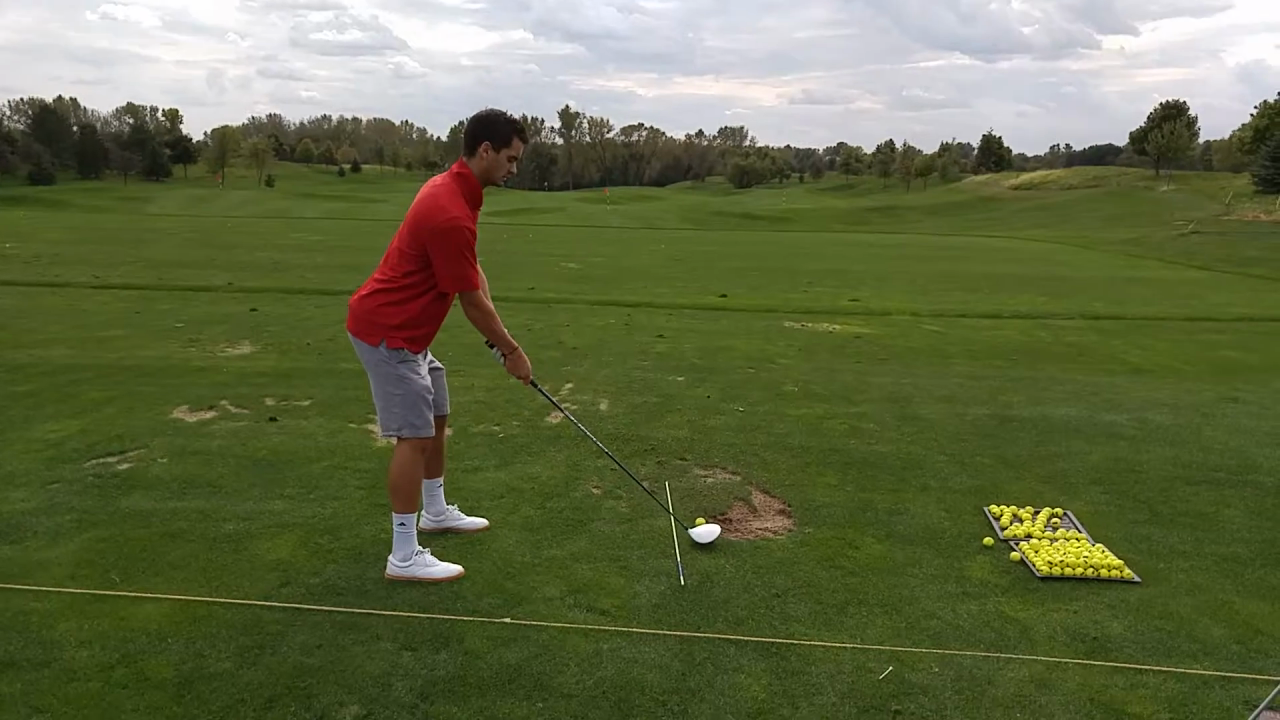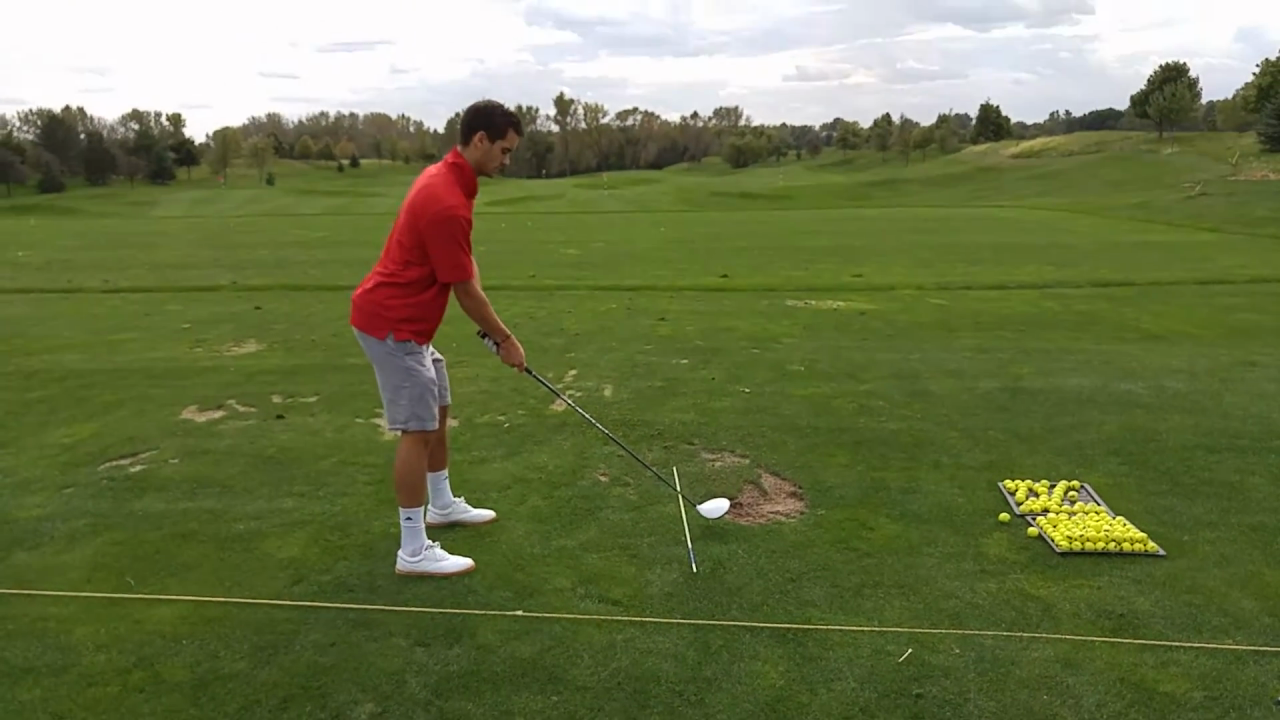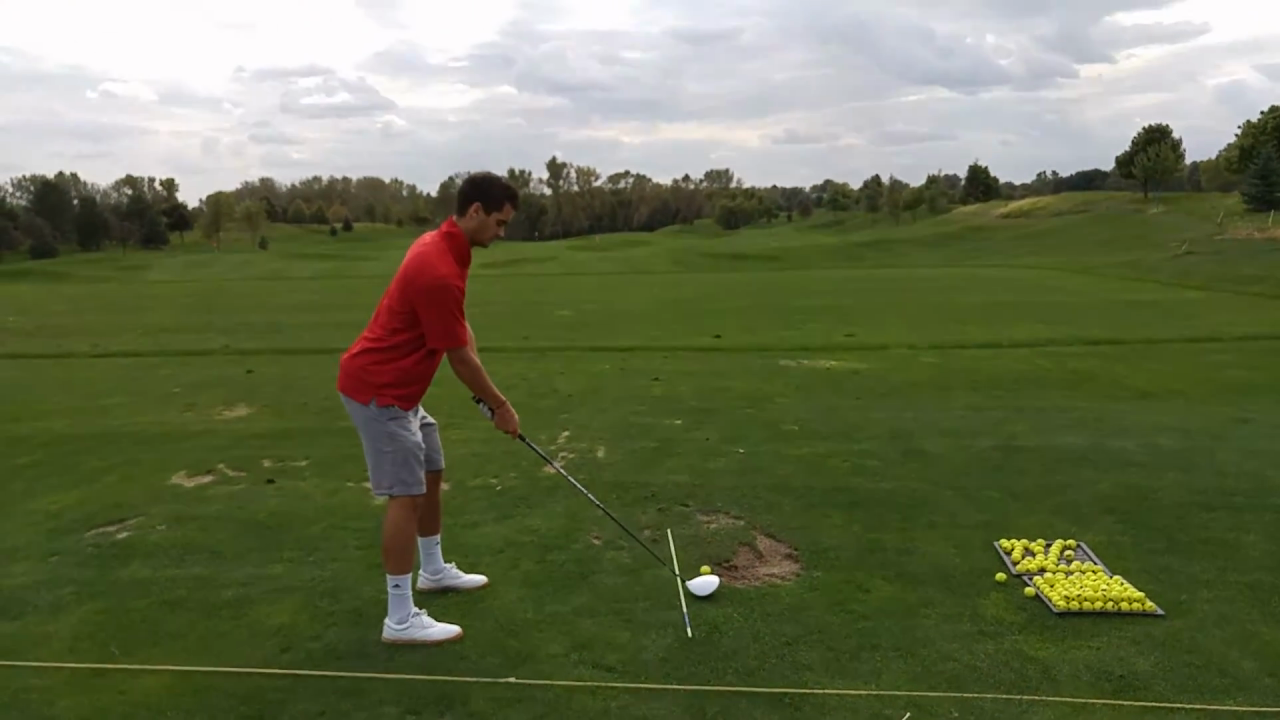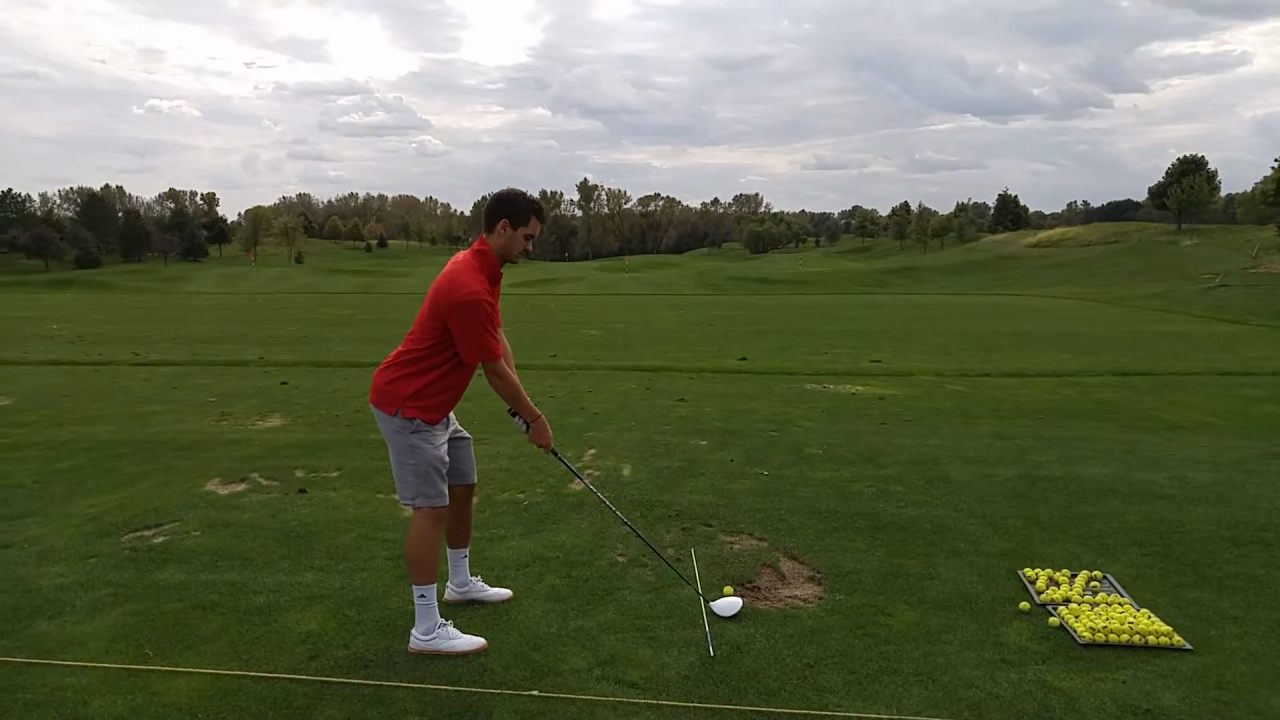
dt=1s
person 1, frame 1
left shoulder: (455, 187)
right shoulder: (450, 214)
left elbow: (472, 271)
right elbow: (471, 300)
left wrist: (499, 337)
right wrist: (512, 352)
left hip: (403, 327)
right hip: (386, 331)
left knee: (434, 420)
right knee: (414, 435)
left ankle: (436, 511)
right ankle: (404, 557)
person 1, frame 2
left shoulder: (443, 174)
right shoulder: (447, 202)
left elbow: (465, 268)
right elbow: (464, 290)
left wrist: (490, 325)
right wrist: (504, 339)
left hip: (403, 318)
right hip: (391, 324)
left knee: (436, 413)
right knee: (417, 429)
left ankle: (441, 505)
right ankle: (414, 551)
person 1, frame 3
left shoulder: (442, 244)
right shoulder: (439, 271)
left elbow: (461, 329)
right elbow: (459, 357)
left wrist: (487, 392)
right wrist: (500, 406)
left hip: (395, 384)
right hip: (377, 390)
left knee: (430, 476)
right knee: (406, 495)
left ankle: (434, 570)
right ankle: (400, 619)
person 1, frame 4
left shoulder: (482, 267)
right shoulder: (468, 288)
left elbow: (498, 340)
right elbow: (495, 370)
left wrist: (521, 403)
right wrist: (534, 419)
left hip: (432, 402)
right hip: (407, 405)
left knee: (461, 488)
right knee: (429, 508)
left ankle: (461, 582)
right ankle: (427, 630)
